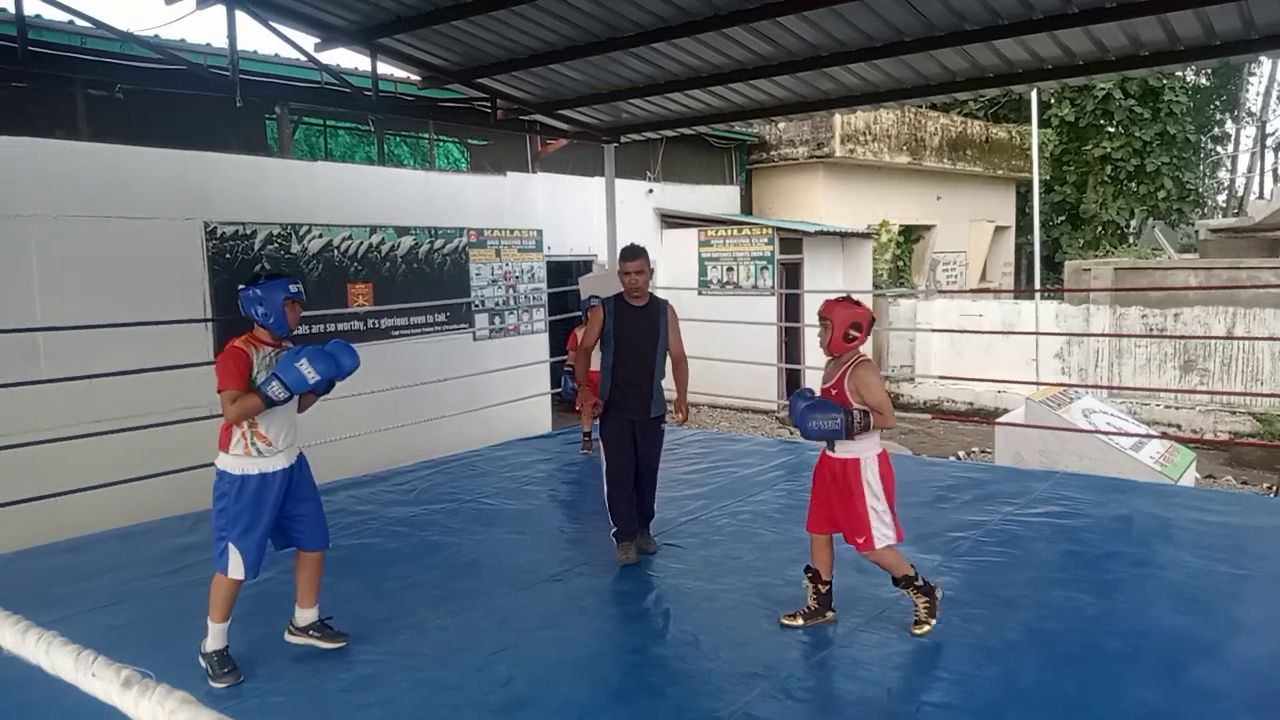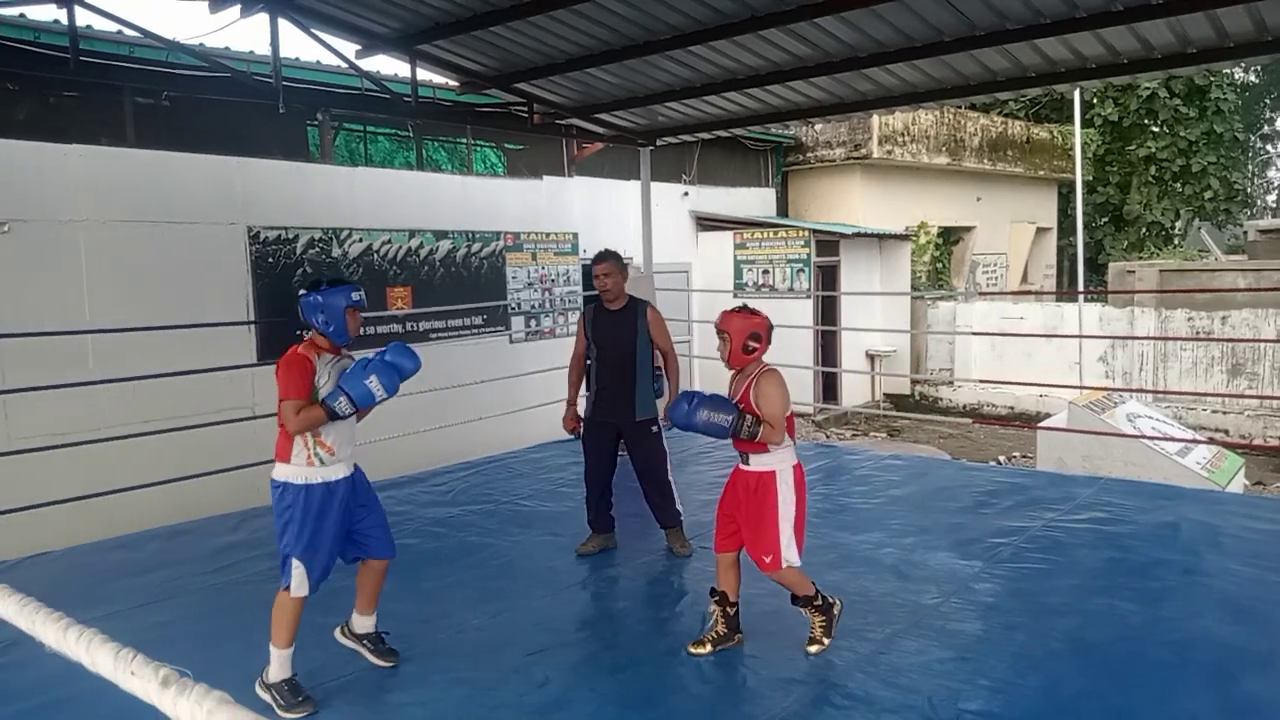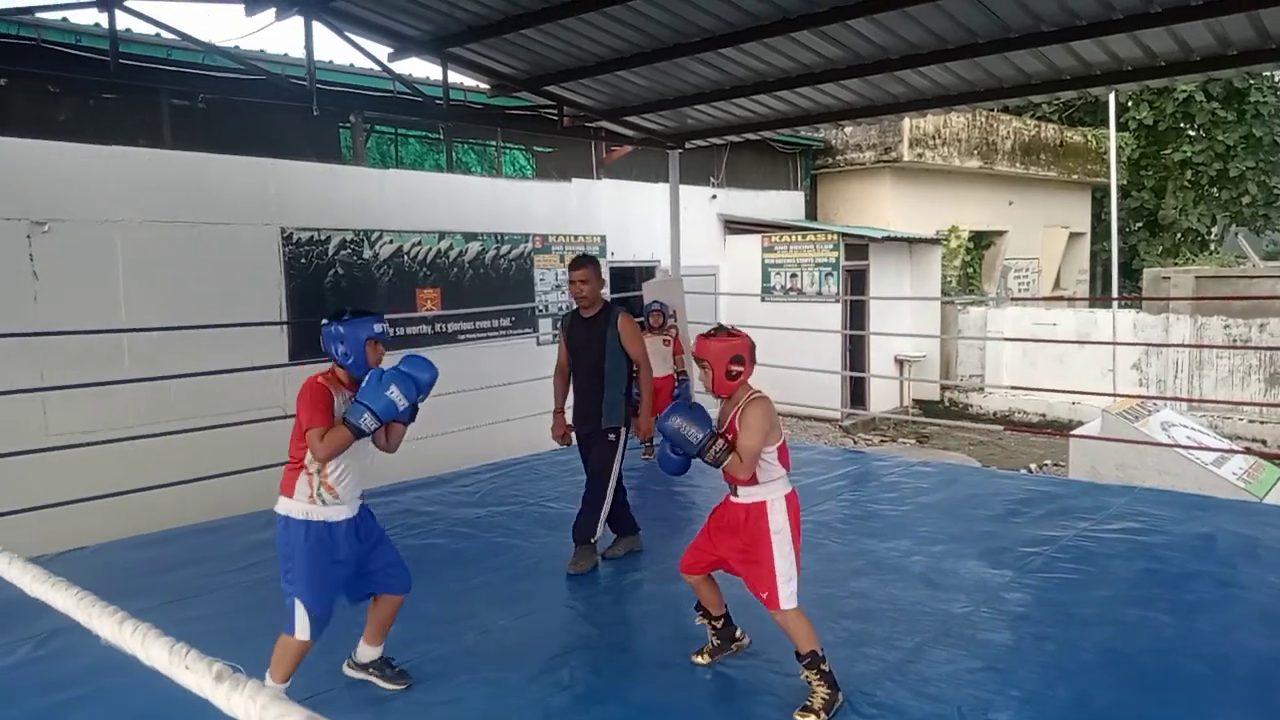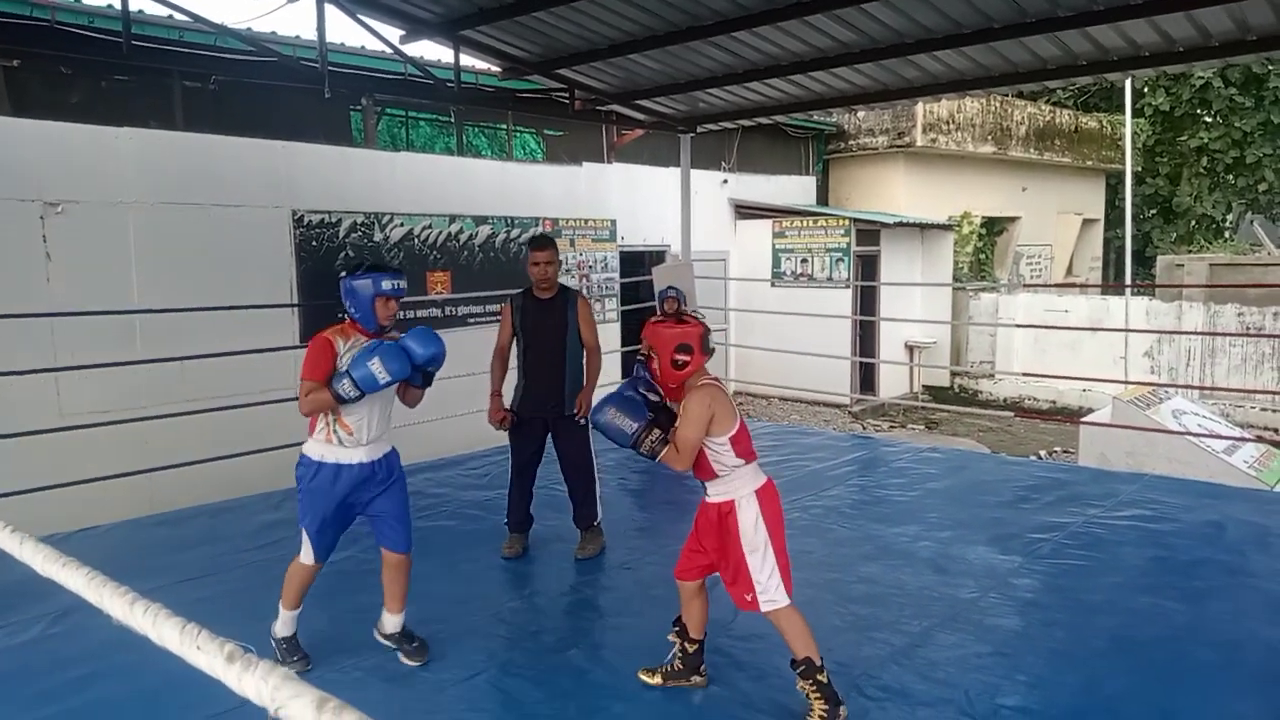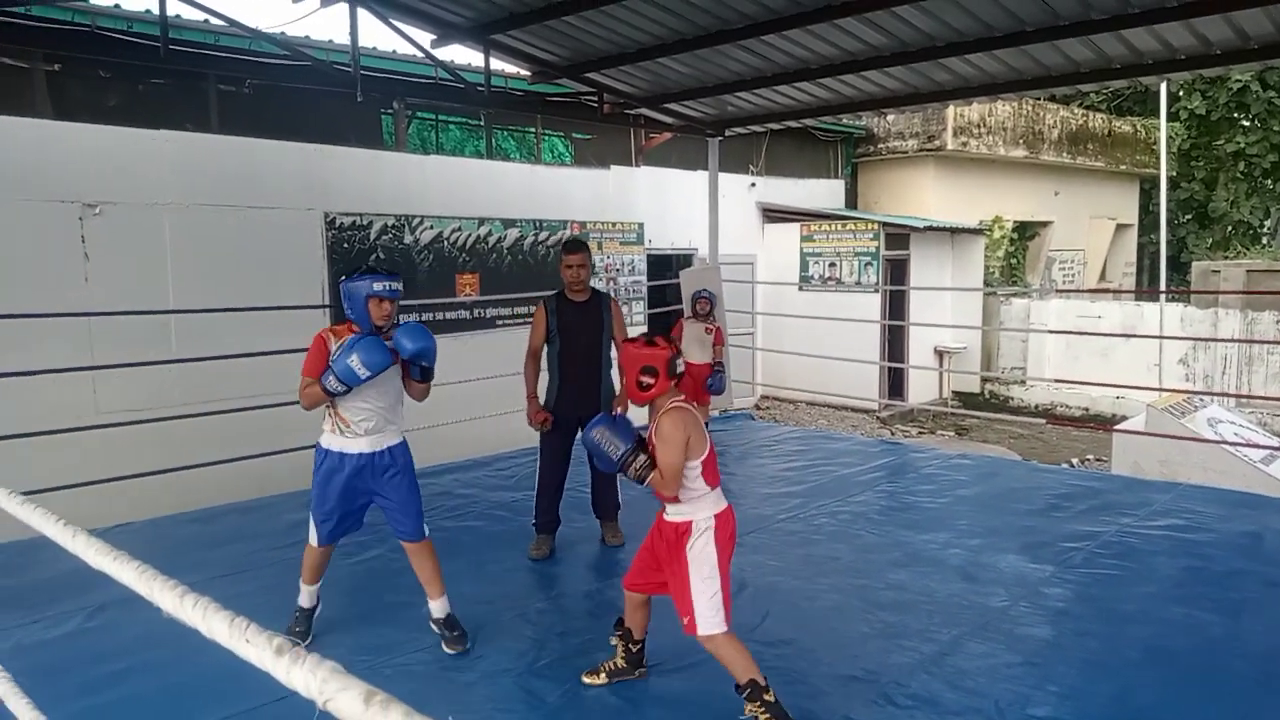
dt=0.7s
person 1, frame 1
left shoulder: (289, 351)
right shoulder: (238, 353)
right elbow: (233, 410)
left wrist: (323, 379)
right wrist: (281, 384)
left hip: (289, 465)
right hip: (245, 474)
left knee: (313, 544)
right knee: (235, 564)
left ankle: (305, 622)
right ankle: (214, 646)
person 1, frame 2
left shoulder: (343, 358)
right shoulder: (299, 359)
right elbow: (294, 422)
left wrist: (381, 383)
right wrist: (345, 397)
left hip: (345, 477)
right hip: (302, 484)
left knee: (377, 554)
right knee: (299, 583)
left ankle: (360, 628)
right ankle: (276, 677)
person 1, frame 3
left shoulder: (365, 387)
right shoulder: (317, 390)
left elbow: (389, 443)
right elbow: (323, 449)
left wrist: (406, 406)
right wrist: (370, 412)
left hip: (350, 516)
right hip: (307, 522)
left knee: (395, 586)
right knee: (305, 627)
left ankle: (366, 659)
person 1, frame 4
left shoulder: (394, 344)
right shoulder: (329, 343)
left elbow: (409, 400)
right elbow: (307, 404)
left wrist: (423, 372)
right wrist: (356, 382)
left hip: (379, 462)
right hip: (327, 466)
left knee: (398, 547)
right knee: (312, 555)
left ankle: (393, 628)
right ankle: (283, 633)
person 1, frame 5
left shoulder: (398, 341)
right shoulder: (328, 340)
left elbow: (419, 393)
right elbow: (306, 398)
left wrist: (423, 362)
right wrist: (343, 376)
left hip: (389, 454)
right hip: (338, 457)
left knee: (414, 534)
right knee: (322, 539)
left ankle: (442, 613)
right ankle: (306, 606)
person 2, frame 1
left shoulder: (863, 371)
right shoulder: (833, 365)
left elbow: (888, 418)
left wrist: (847, 422)
right wrist: (812, 411)
left hip: (862, 464)
right hip: (832, 460)
left knee: (871, 544)
right knee: (819, 532)
left ankle: (924, 593)
right ankle: (820, 605)
person 2, frame 2
left shoulder: (769, 381)
right shoulder: (737, 378)
left elbow: (774, 434)
left wrist: (736, 421)
right wrist: (705, 414)
left hip: (776, 477)
right hip: (744, 474)
left knee: (774, 563)
right knee: (725, 550)
left ankle: (821, 607)
right ankle: (726, 626)
person 2, frame 3
left shoulder: (756, 408)
right shoulder: (729, 404)
left elbow: (744, 468)
left wrist: (704, 441)
right wrist: (690, 444)
left hip: (771, 509)
right hip: (738, 504)
left knee: (781, 605)
right knee: (693, 568)
left ankle: (825, 686)
right ankle: (726, 636)
person 2, frame 4
left shoulder: (701, 397)
right shoulder: (695, 391)
left elbow: (681, 460)
right elbow: (686, 438)
left wrist: (639, 430)
right wrist: (656, 411)
left hip: (746, 503)
right hip: (718, 501)
left knee: (772, 603)
right knee: (688, 579)
right ankle: (689, 665)
person 2, frame 5
left shoulder: (674, 421)
right shoulder: (664, 412)
left elbow: (667, 486)
left wrist: (628, 455)
right wrist: (631, 446)
left hip: (702, 528)
right hip: (675, 520)
left knee: (708, 632)
right knee: (634, 589)
right ankle: (630, 659)
person 3, frame 1
left shoulder: (664, 311)
right shoulder: (604, 310)
left elbow: (678, 357)
right elbow: (584, 350)
left wrist: (682, 397)
right wrist: (585, 388)
left hip: (652, 409)
right hip: (613, 408)
left knee: (647, 472)
right knee: (618, 473)
left ankle: (643, 528)
right ankle: (625, 538)
person 3, frame 2
left shoulder: (645, 312)
right shoulder: (588, 317)
left elbow: (668, 355)
right elbow: (578, 361)
left wrist: (675, 399)
right wrist: (571, 405)
left hip: (641, 412)
right hip: (598, 413)
left knee: (655, 471)
right knee: (596, 475)
left ankle: (674, 530)
right ankle: (602, 532)
person 3, frame 3
left shoulder: (620, 320)
right shoulder: (567, 323)
left elbow: (643, 366)
right elbow: (563, 370)
left wrist: (646, 413)
right wrist: (559, 413)
left hip: (613, 419)
right hip: (583, 418)
left knee: (599, 482)
right knee: (605, 481)
left ankle: (585, 545)
right ankle: (628, 534)
person 3, frame 4
left shoulder: (576, 302)
right shoulder: (514, 305)
left elbow: (592, 350)
right elbow: (502, 351)
left wrist: (587, 390)
right wrist: (496, 395)
left hip: (569, 404)
right hip: (525, 405)
left knee: (579, 467)
right knee: (521, 469)
left ankle: (590, 529)
right ankle: (518, 530)
person 3, frame 5
left shoulder: (608, 305)
right shoulder: (546, 308)
right elbow: (533, 354)
left wrist: (625, 389)
right wrist: (532, 398)
left hip: (600, 403)
right hip: (559, 404)
left knee: (604, 465)
right knee: (551, 469)
left ankle: (608, 521)
right ankle: (544, 532)
